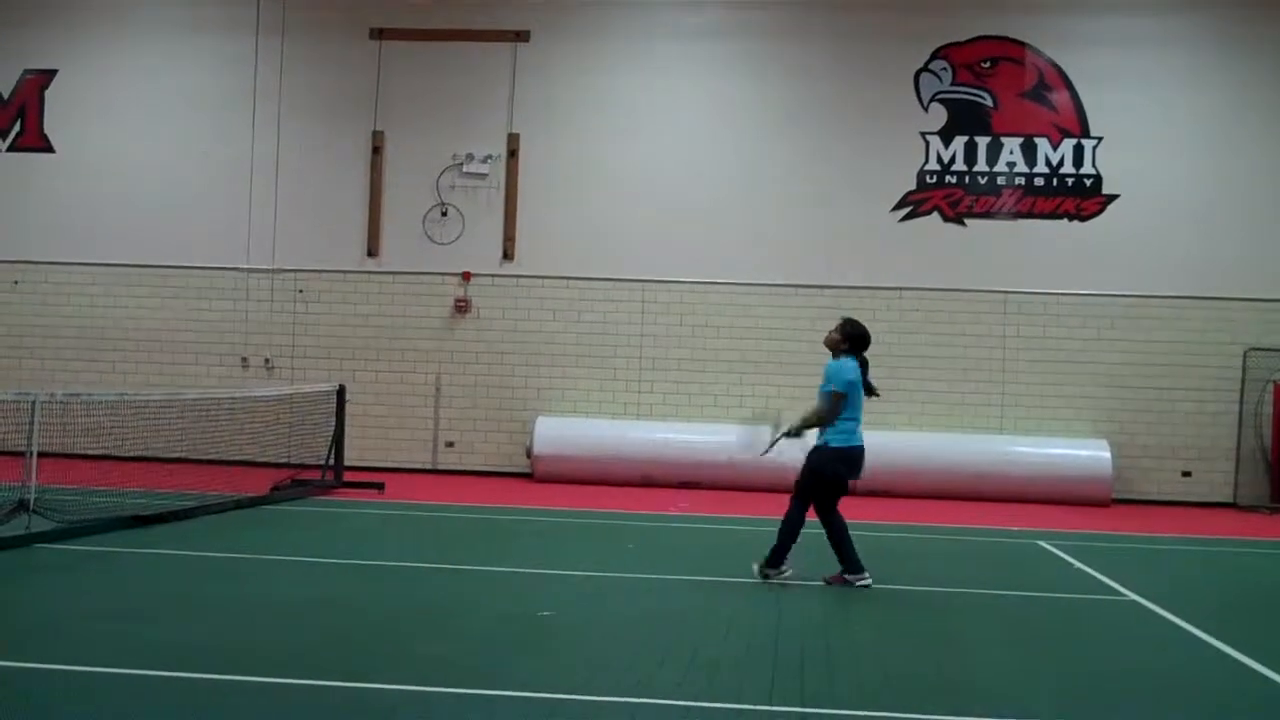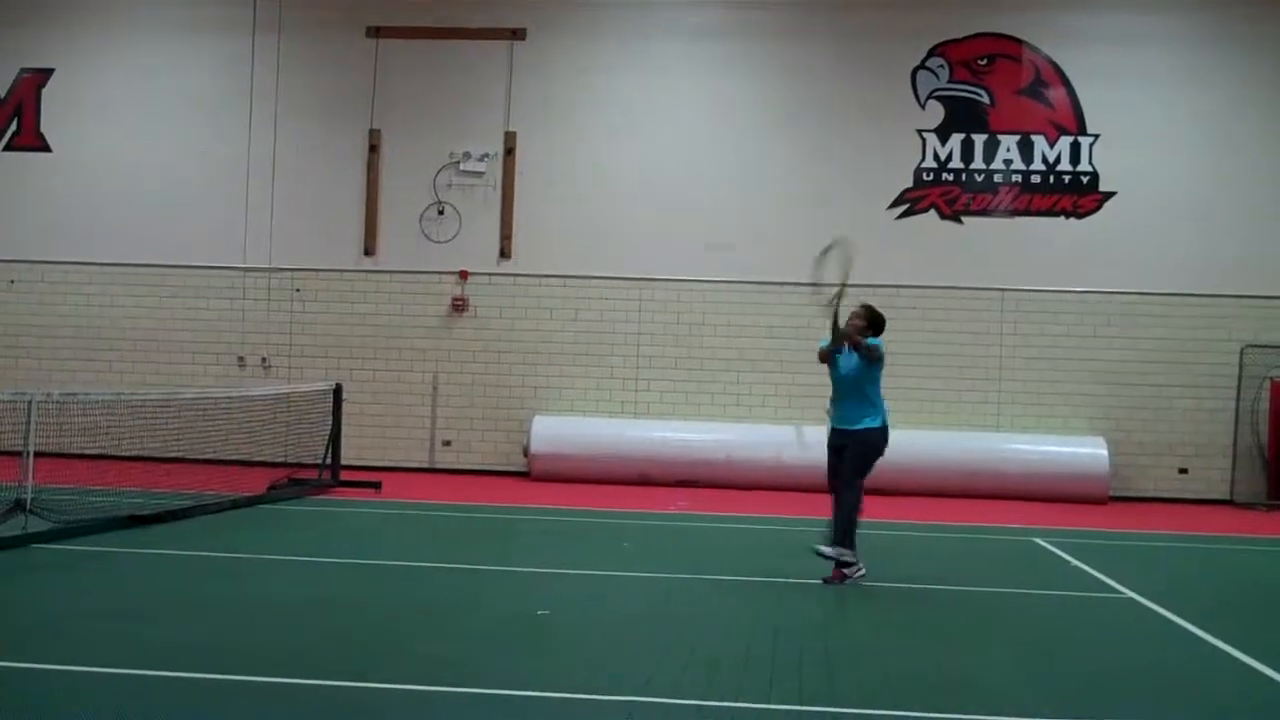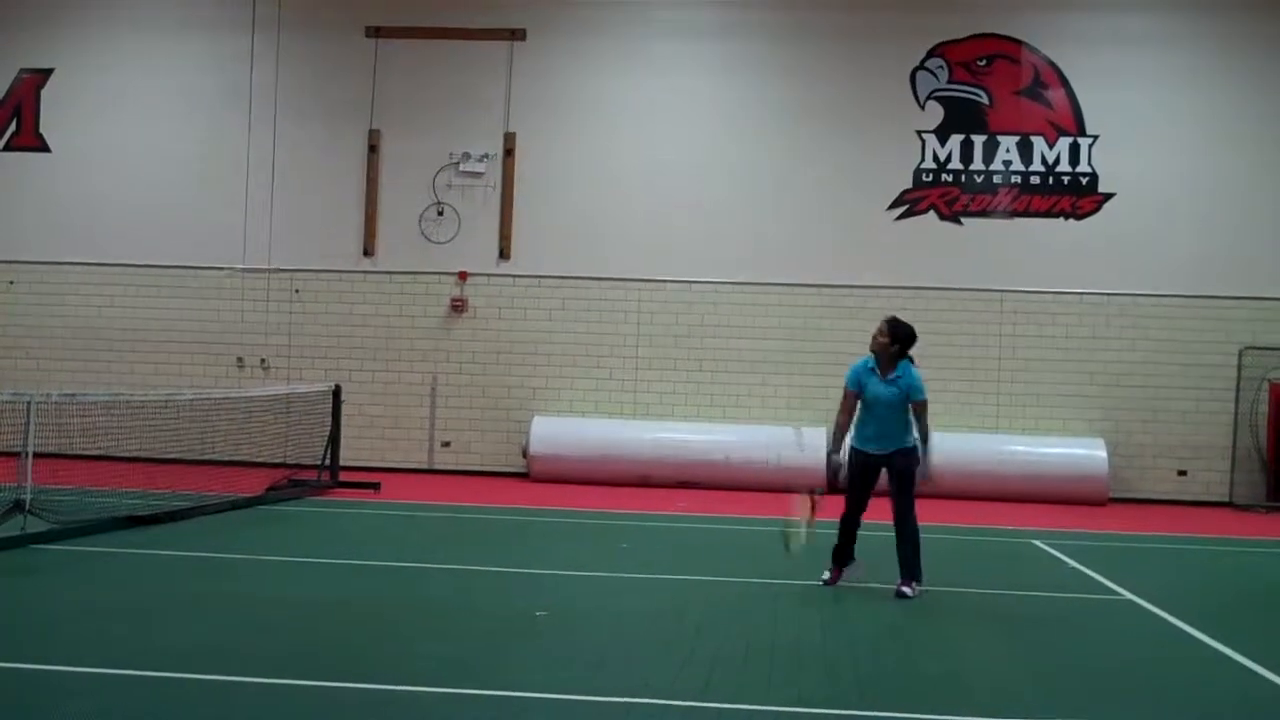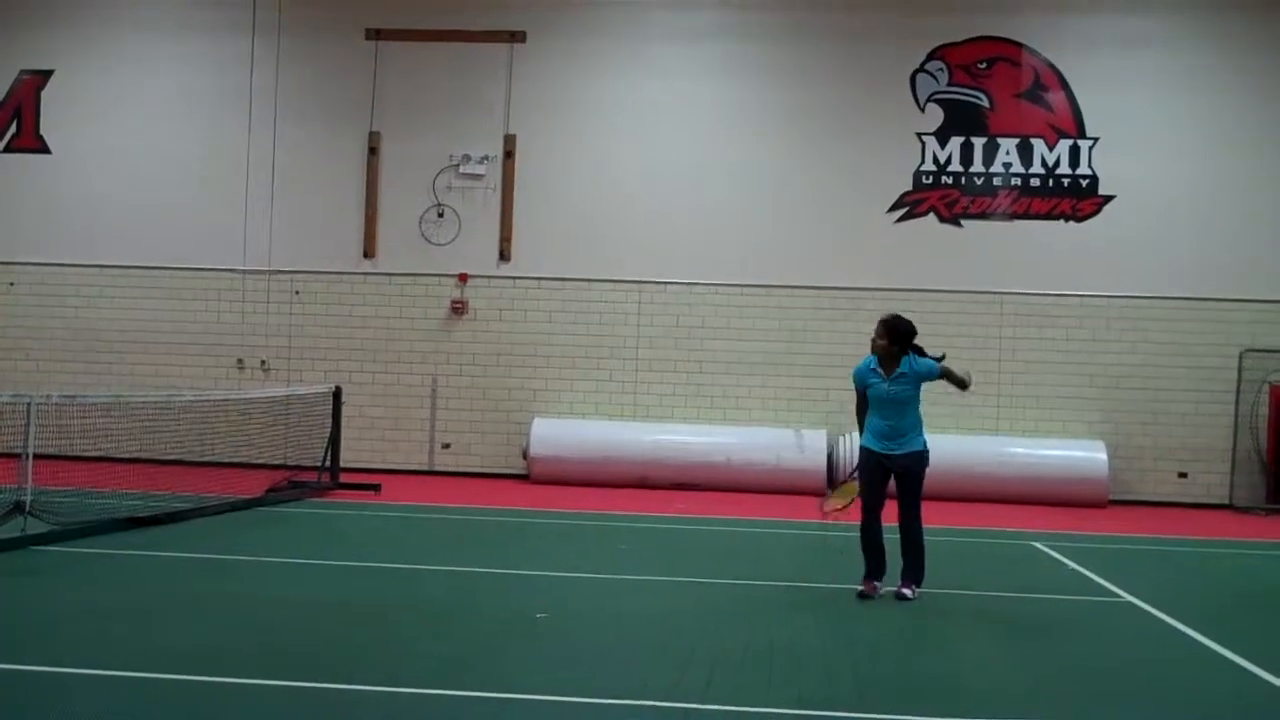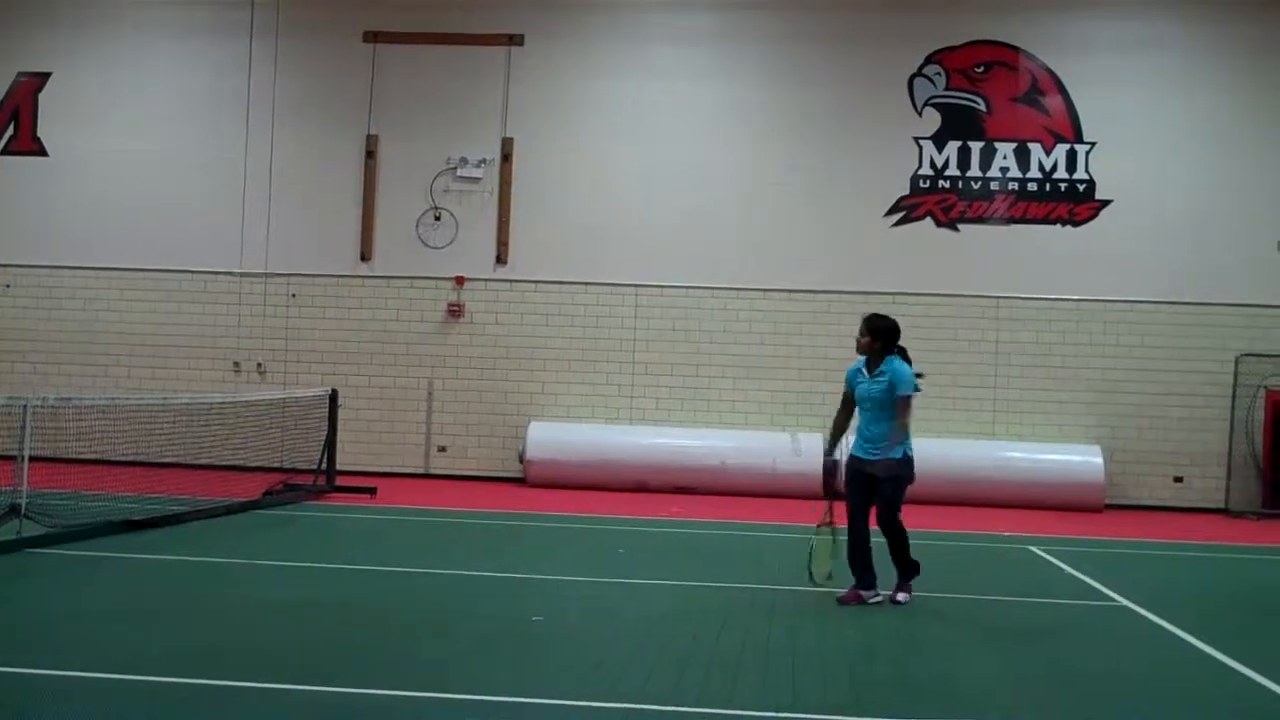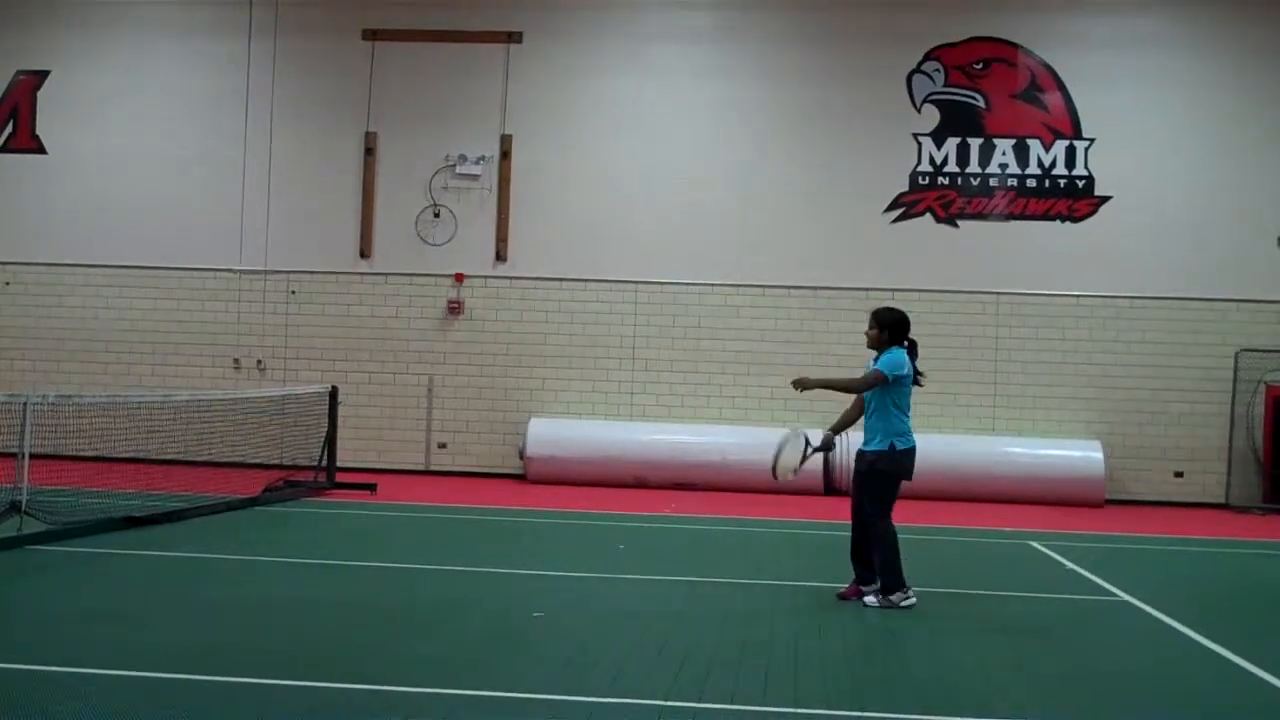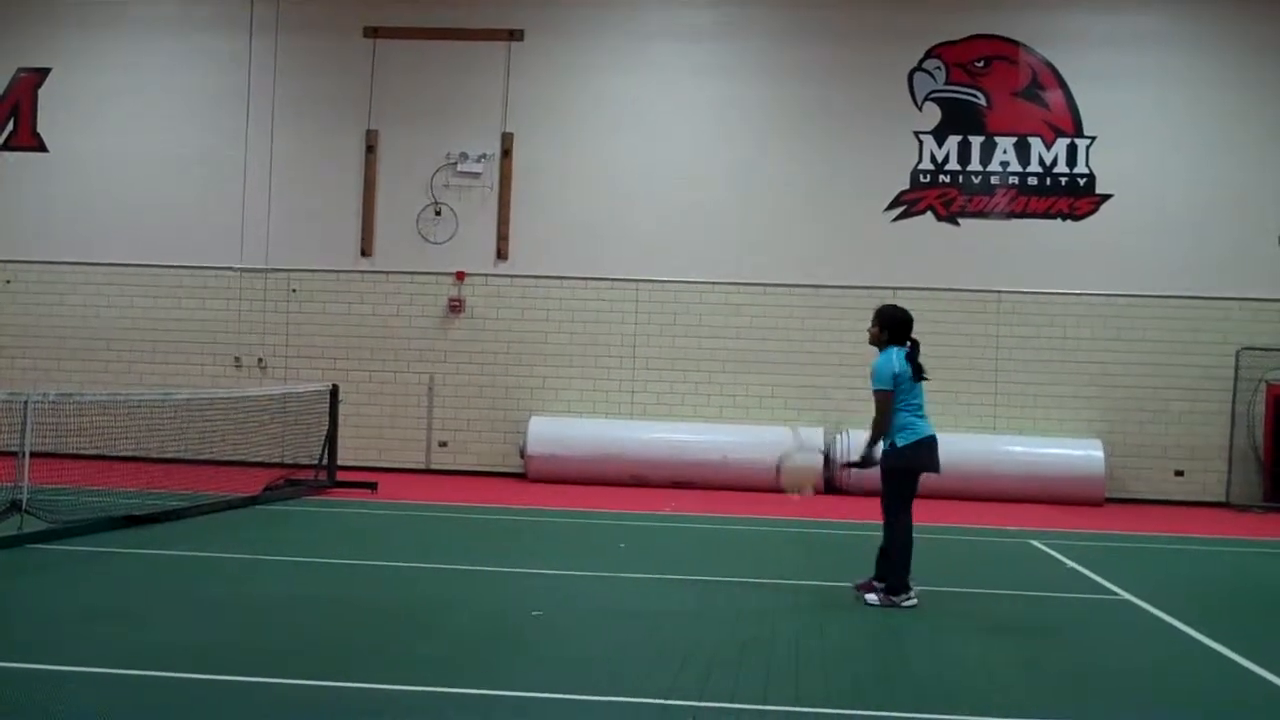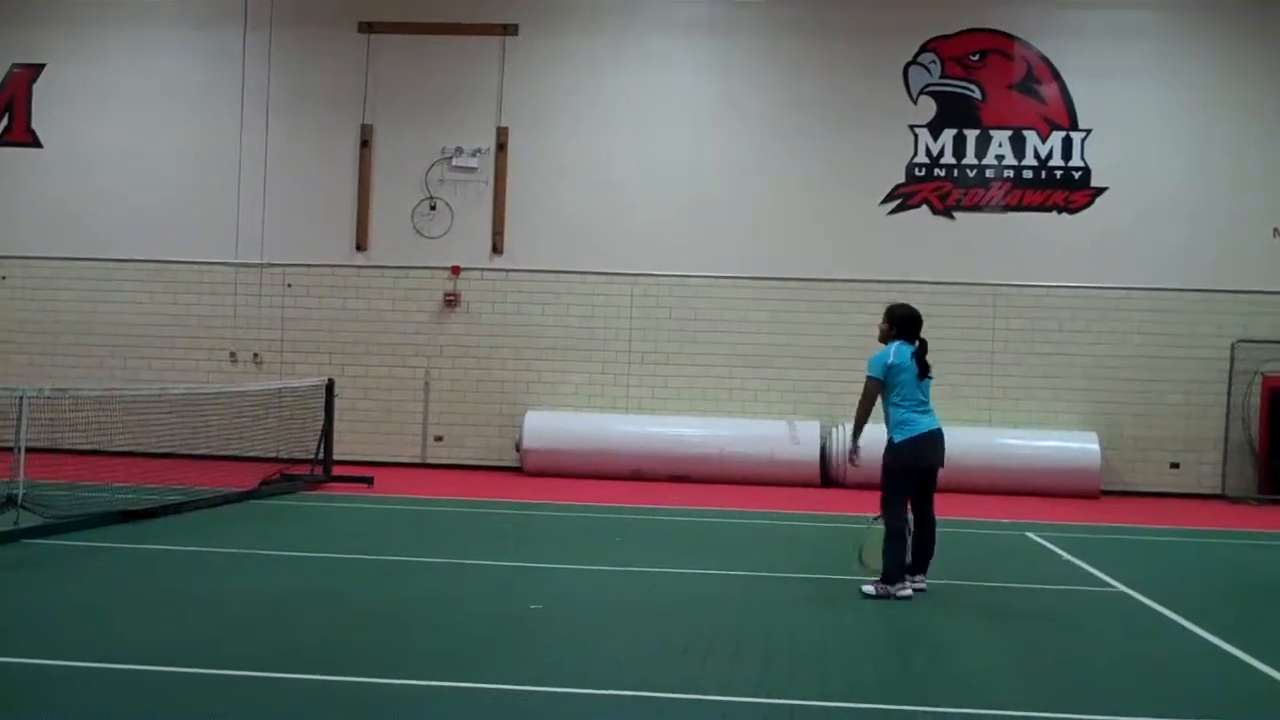
dt=0.3s
person 1, frame 1
left shoulder: (841, 370)
right shoulder: (848, 369)
left elbow: (827, 414)
left wrist: (799, 427)
right wrist: (803, 423)
left hip: (835, 448)
right hip: (846, 449)
left knee: (800, 502)
right knee: (825, 507)
left ankle: (776, 564)
right ankle: (854, 570)
person 1, frame 2
left shoulder: (871, 348)
right shoulder: (836, 346)
left elbow: (871, 352)
right elbow: (823, 356)
left wrist: (854, 339)
right wrist: (835, 341)
left hip: (869, 429)
right hip: (840, 429)
left knee: (849, 483)
right knee: (838, 490)
left ankle: (841, 545)
right ankle: (847, 562)
person 1, frame 3
left shoulder: (909, 376)
right shoulder: (860, 369)
left elbow: (921, 419)
right elbow: (845, 412)
left wrist: (925, 458)
right wrist: (833, 452)
left hip: (901, 451)
right hip: (864, 450)
left knee: (904, 513)
right knee: (853, 508)
left ankle: (910, 578)
right ankle: (841, 562)
person 1, frame 4
left shoulder: (918, 367)
right shoulder: (864, 369)
left elbow: (947, 372)
left wrist: (965, 381)
right wrist: (863, 439)
left hip: (910, 451)
right hip: (873, 450)
left knee: (910, 516)
right knee: (870, 511)
left ankle: (911, 579)
right ankle: (873, 578)
person 1, frame 5
left shoulder: (899, 371)
right shoulder: (855, 372)
left elbow: (902, 418)
right elbow: (845, 413)
left wrist: (891, 454)
right wrist: (830, 450)
left hip: (892, 458)
right hip: (860, 457)
left knee: (888, 519)
right knee: (856, 520)
left ankle: (908, 573)
right ankle: (866, 586)
person 1, frame 6
left shoulder: (897, 360)
right shoulder: (881, 361)
left elbow: (859, 386)
right elbow: (861, 406)
left wrist: (815, 382)
right wrist: (832, 432)
left hip: (892, 451)
right hip: (872, 450)
left knee: (876, 517)
right knee: (860, 515)
left ankle: (896, 590)
right ankle: (866, 580)
person 1, frame 7
left shoulder: (884, 363)
right shoulder: (904, 359)
left elbow: (883, 415)
left wrist: (869, 449)
right wrist: (879, 447)
left hip: (905, 446)
right hip: (919, 441)
left knee: (896, 515)
right knee: (896, 514)
left ankle: (898, 590)
right ankle: (886, 577)
person 1, frame 8
left shoulder: (884, 356)
right shoulder: (918, 358)
left elbow: (867, 402)
left wrist: (854, 440)
left hip: (906, 441)
right hip: (931, 435)
left knee: (894, 509)
right knee: (923, 507)
left ankle: (894, 581)
right ankle: (916, 573)
